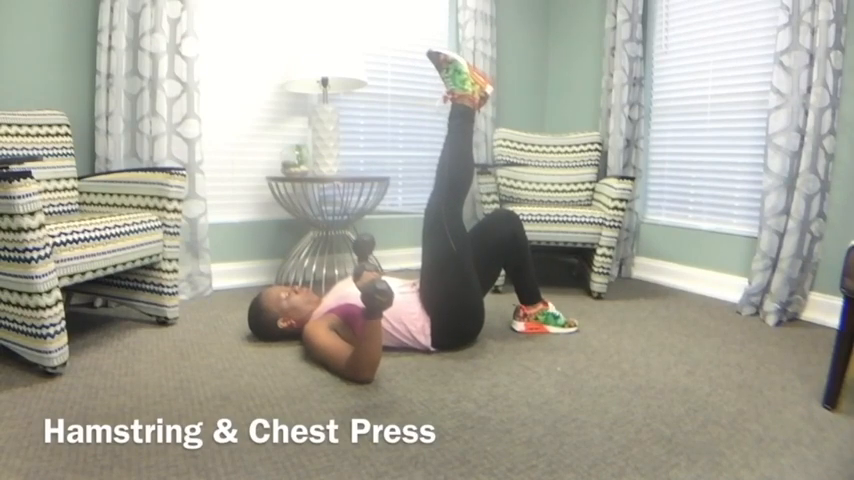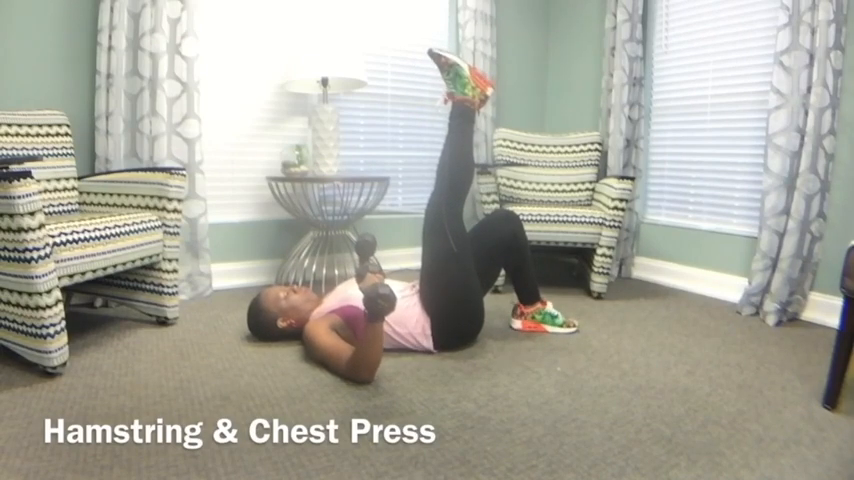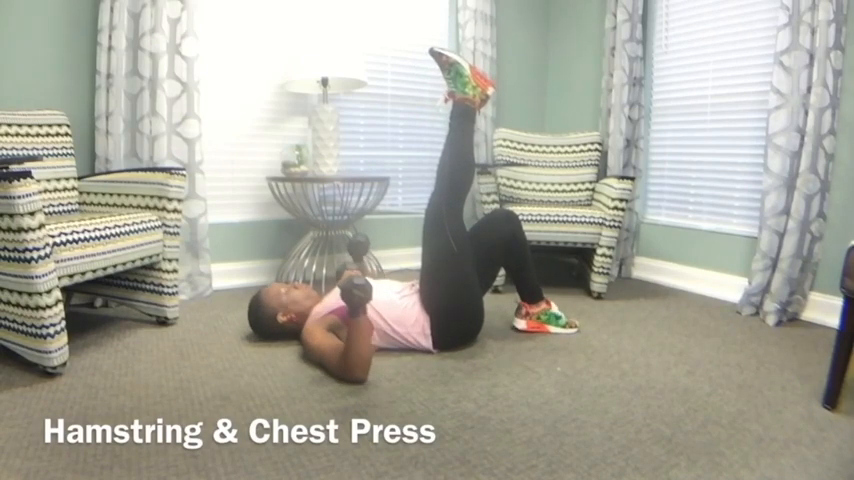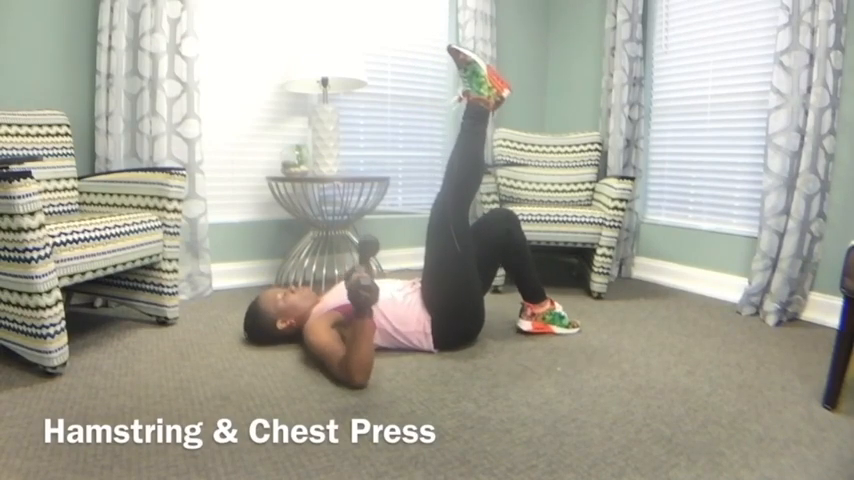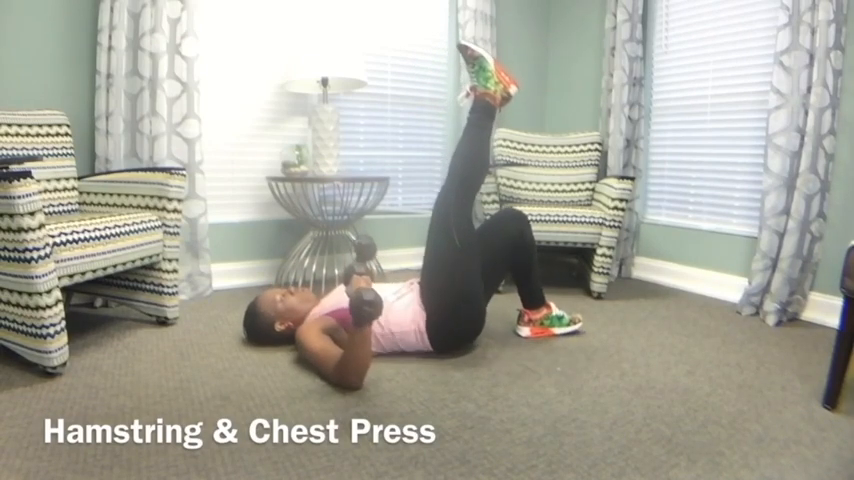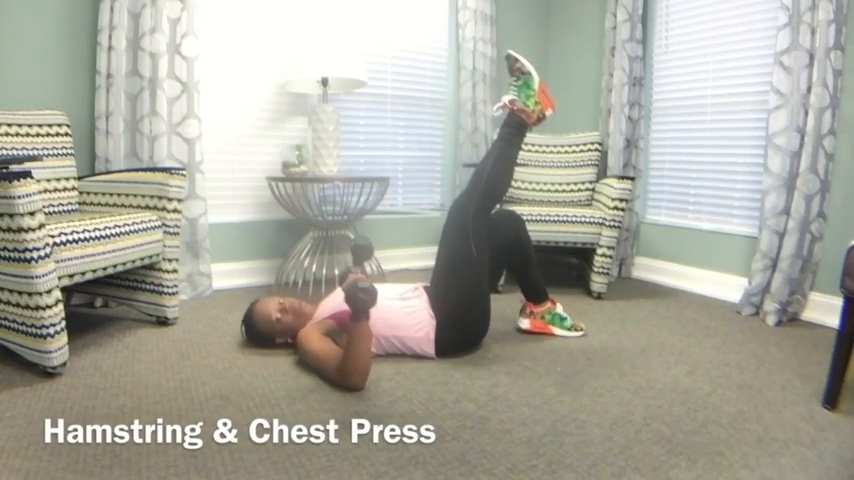
dt=0.5s
person 1, frame 1
left shoulder: (329, 307)
right shoulder: (316, 330)
right elbow: (361, 371)
right wrist: (373, 309)
left hip: (435, 306)
right hip: (446, 324)
left knee: (503, 221)
right knee: (443, 209)
left ankle: (531, 308)
right ankle: (463, 103)
person 1, frame 2
left shoulder: (329, 308)
right shoulder: (316, 330)
right elbow: (361, 371)
right wrist: (376, 312)
left hip: (436, 305)
right hip: (447, 323)
left knee: (503, 221)
right knee: (443, 210)
left ankle: (530, 308)
right ankle: (464, 104)
person 1, frame 3
left shoulder: (327, 308)
right shoulder: (315, 331)
right elbow: (355, 371)
right wrist: (356, 308)
left hip: (444, 309)
right hip: (446, 323)
left knee: (502, 221)
right knee: (443, 209)
left ankle: (534, 308)
right ankle: (464, 102)
person 1, frame 4
left shoulder: (327, 308)
right shoulder: (316, 329)
right elbow: (355, 374)
left hip: (437, 305)
right hip: (447, 323)
left knee: (501, 220)
right knee: (450, 206)
left ankle: (537, 308)
right ankle: (479, 104)
person 1, frame 5
left shoulder: (325, 309)
right shoulder: (309, 334)
right elbow: (349, 378)
left hip: (437, 309)
right hip: (444, 325)
left knee: (511, 222)
right knee: (452, 202)
left ankle: (536, 314)
right ankle: (486, 101)
person 1, frame 6
left shoulder: (325, 312)
right shoulder: (310, 338)
right elbow: (353, 377)
right wrist: (359, 312)
left hip: (432, 302)
right hip: (450, 328)
left knee: (505, 222)
right knee: (468, 211)
left ankle: (539, 308)
right ankle: (521, 116)
